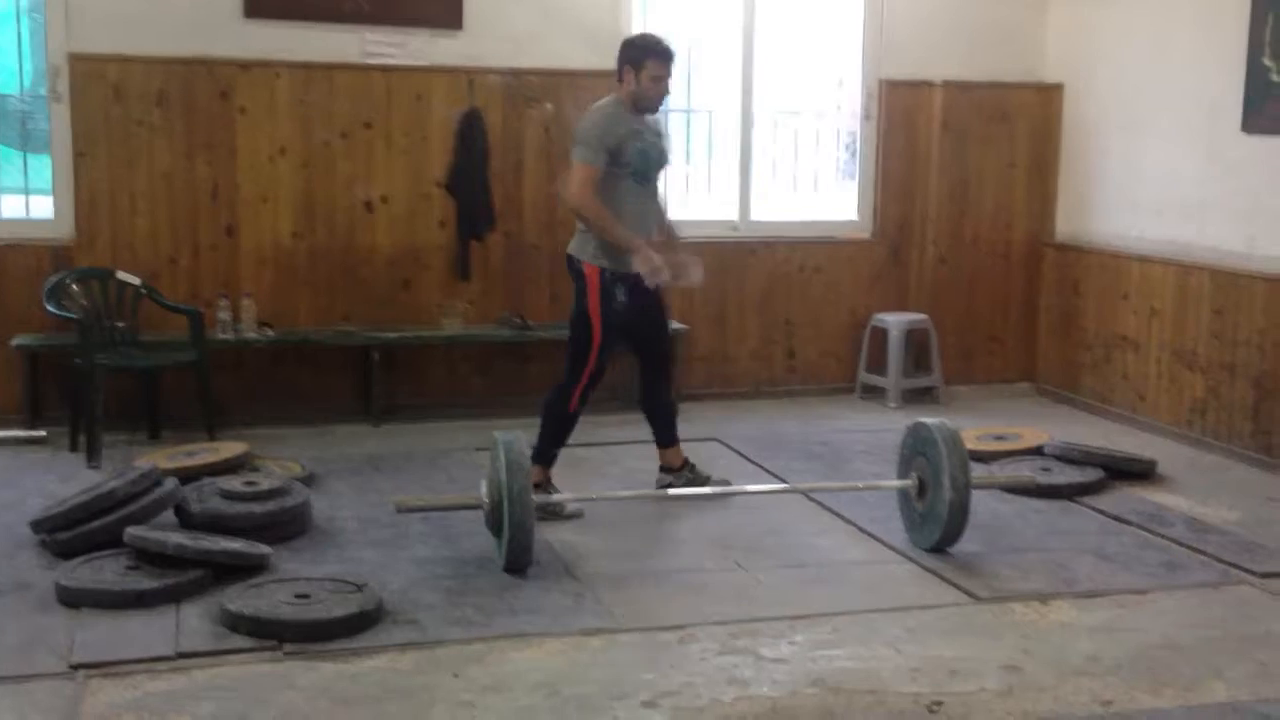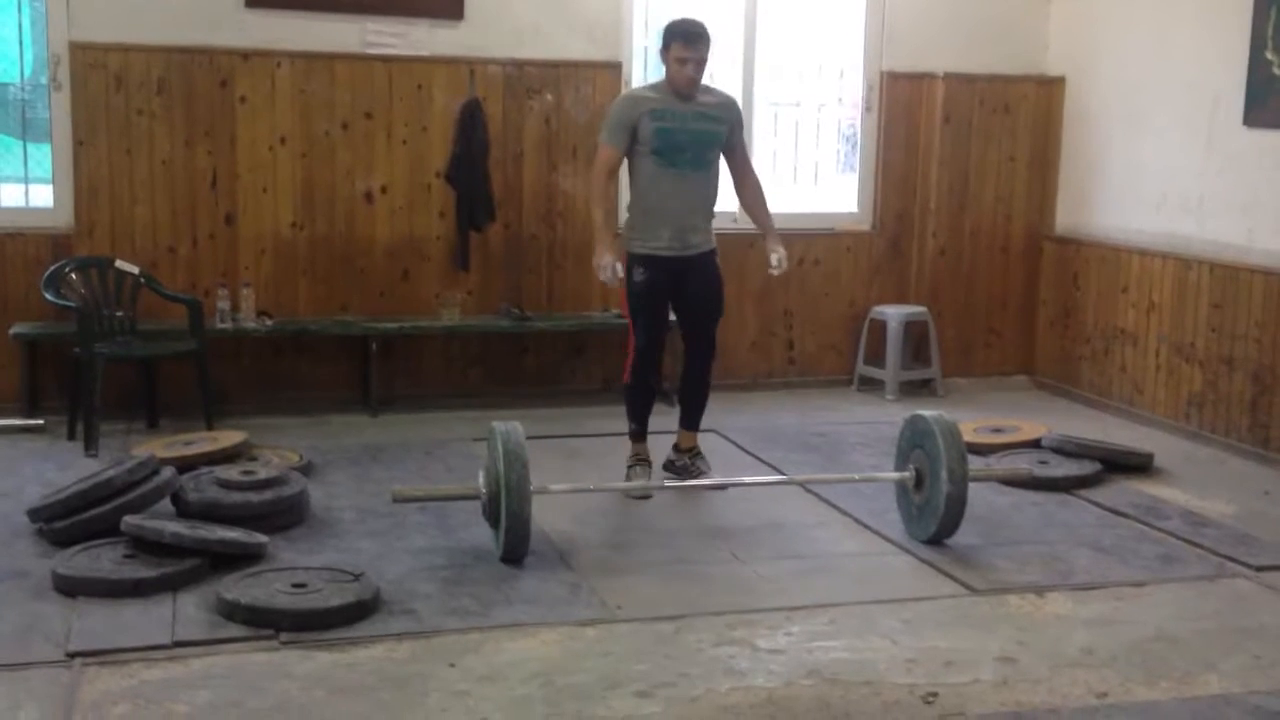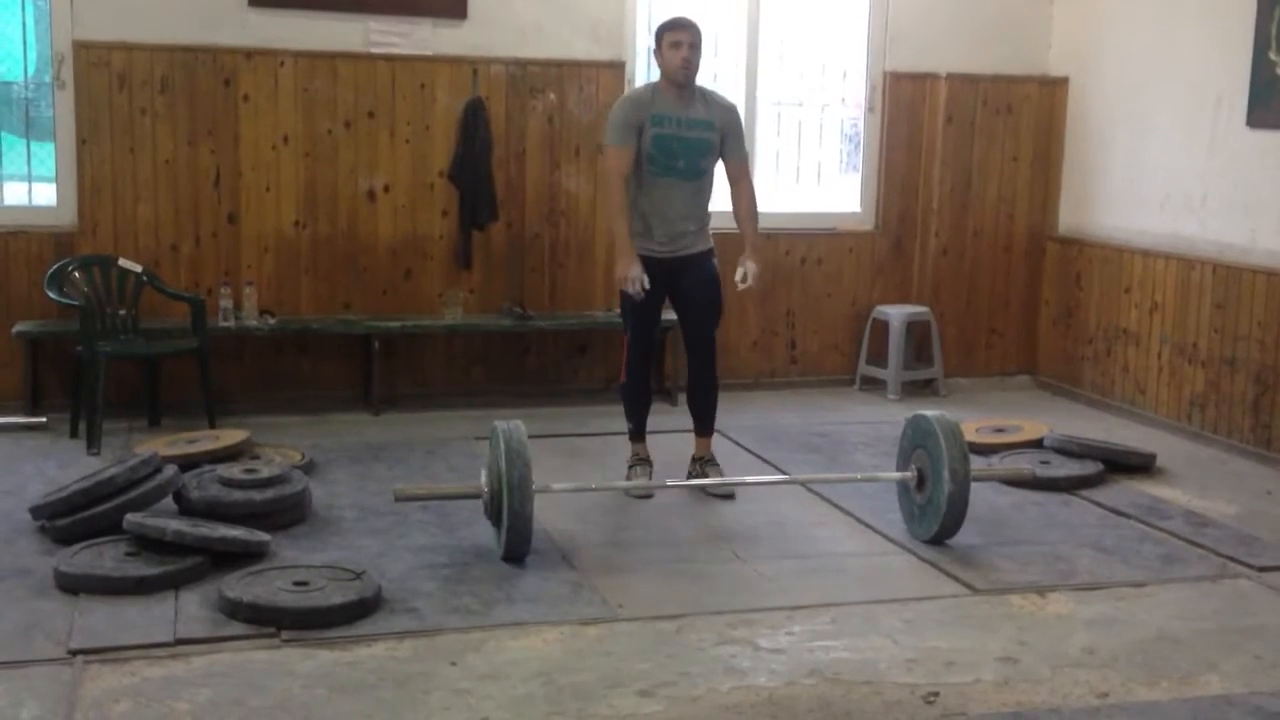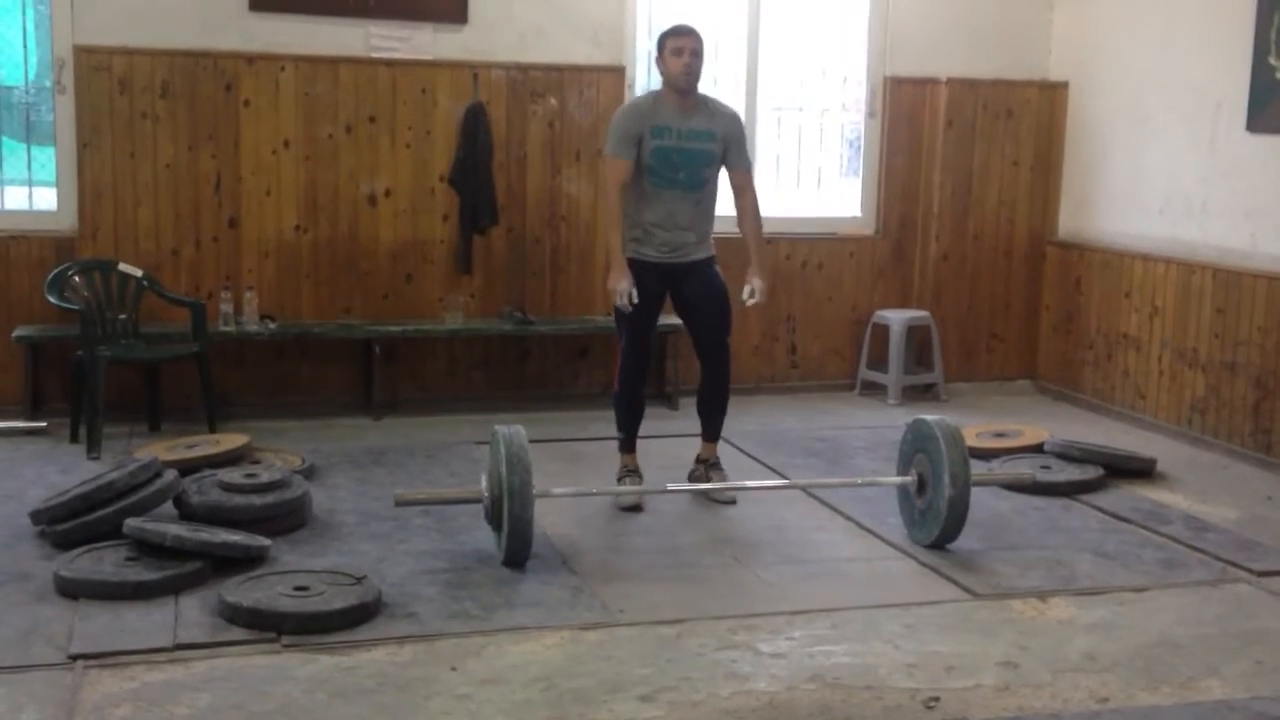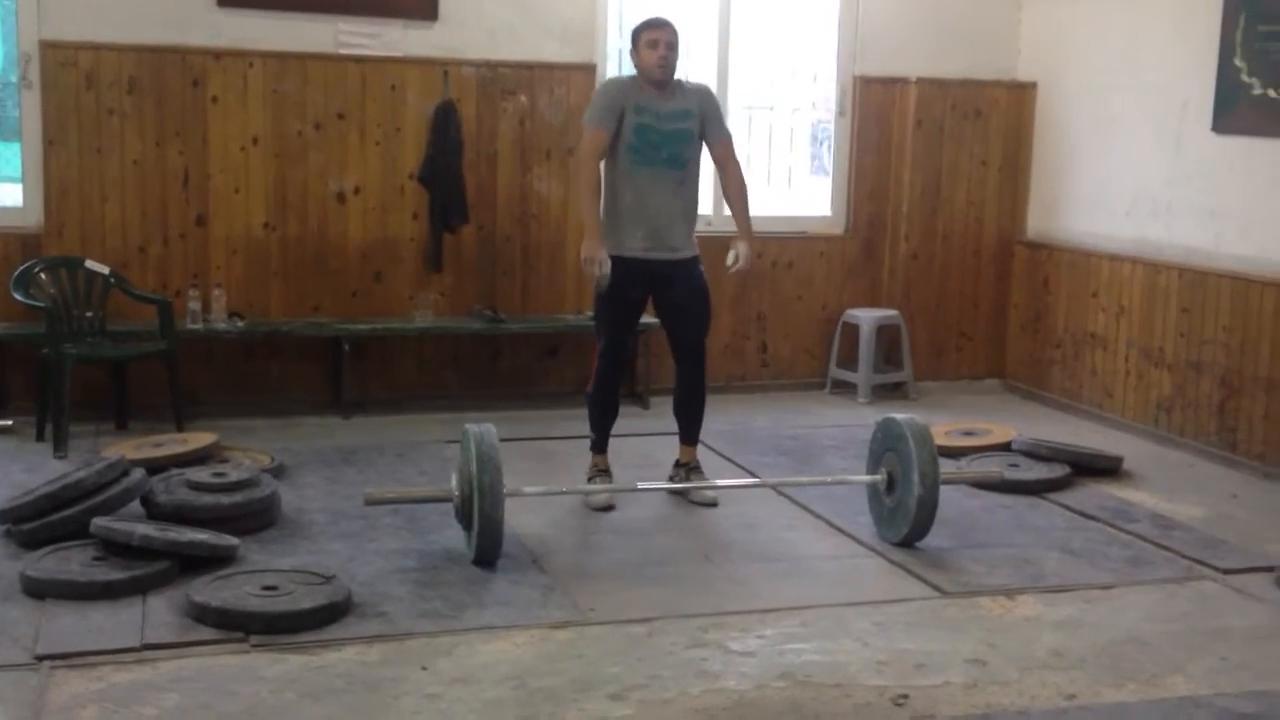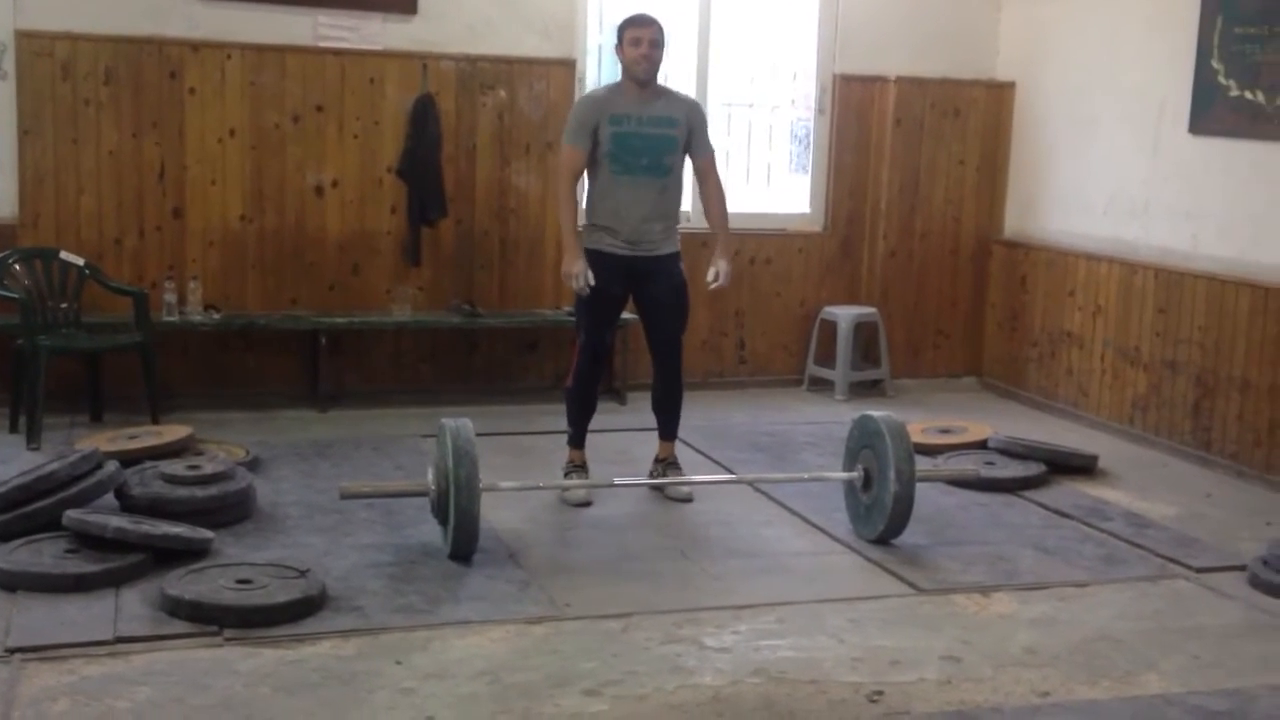
dt=0.5s
person 1, frame 1
left shoulder: (648, 126)
right shoulder: (603, 122)
right elbow: (579, 197)
left wrist: (674, 246)
right wrist: (639, 249)
left hip: (631, 268)
right hip: (601, 267)
left knee: (658, 363)
right knee: (584, 373)
left ankle: (674, 465)
right ankle: (536, 482)
person 1, frame 2
left shoulder: (724, 108)
right shoulder: (634, 105)
left elbow: (744, 176)
right elbow: (602, 174)
left wrist: (771, 236)
right wrist: (604, 241)
left hip: (700, 253)
right hip: (647, 253)
left knee: (702, 351)
right knee: (646, 353)
left ankle: (685, 450)
right ankle: (638, 454)
person 1, frame 3
left shoulder: (722, 112)
right shoulder: (634, 106)
left elbow: (741, 183)
right elbow: (617, 181)
left wrist: (750, 251)
right wrist: (626, 254)
left hip: (697, 253)
right hip: (645, 253)
left knee: (703, 354)
right knee: (640, 353)
left ankle: (703, 458)
right ankle: (639, 454)
person 1, frame 4
left shoulder: (726, 121)
right shoulder: (634, 116)
left elbow: (744, 194)
right elbow: (614, 193)
left wrist: (755, 266)
right wrist: (618, 265)
left hip: (697, 258)
right hip: (642, 258)
left knee: (717, 358)
right knee: (634, 361)
left ankle: (707, 460)
right ankle: (628, 466)
person 1, frame 5
left shoulder: (700, 99)
right shoulder: (615, 94)
left elbow: (728, 165)
right elbow: (589, 162)
left wrist: (743, 234)
right wrist: (593, 235)
left hip: (682, 257)
right hip: (624, 256)
left knee: (693, 360)
right knee: (611, 361)
left ankle: (687, 464)
right ankle: (598, 467)
person 1, frame 6
left shoulder: (687, 110)
right shoulder: (594, 106)
left elbow: (708, 179)
right elbow: (568, 178)
left wrist: (721, 248)
right wrist: (572, 249)
left hip: (662, 255)
right hip: (604, 253)
left knee: (669, 358)
right knee: (591, 357)
left ankle: (665, 459)
right ankle: (575, 462)
